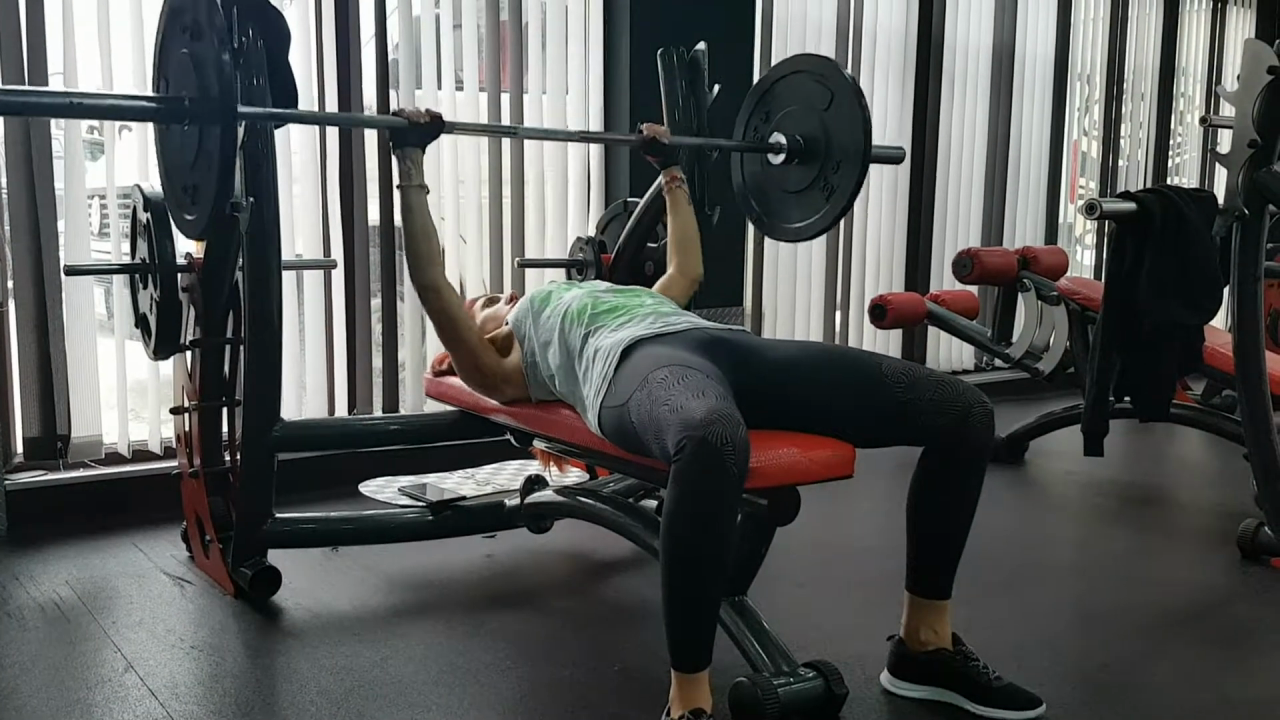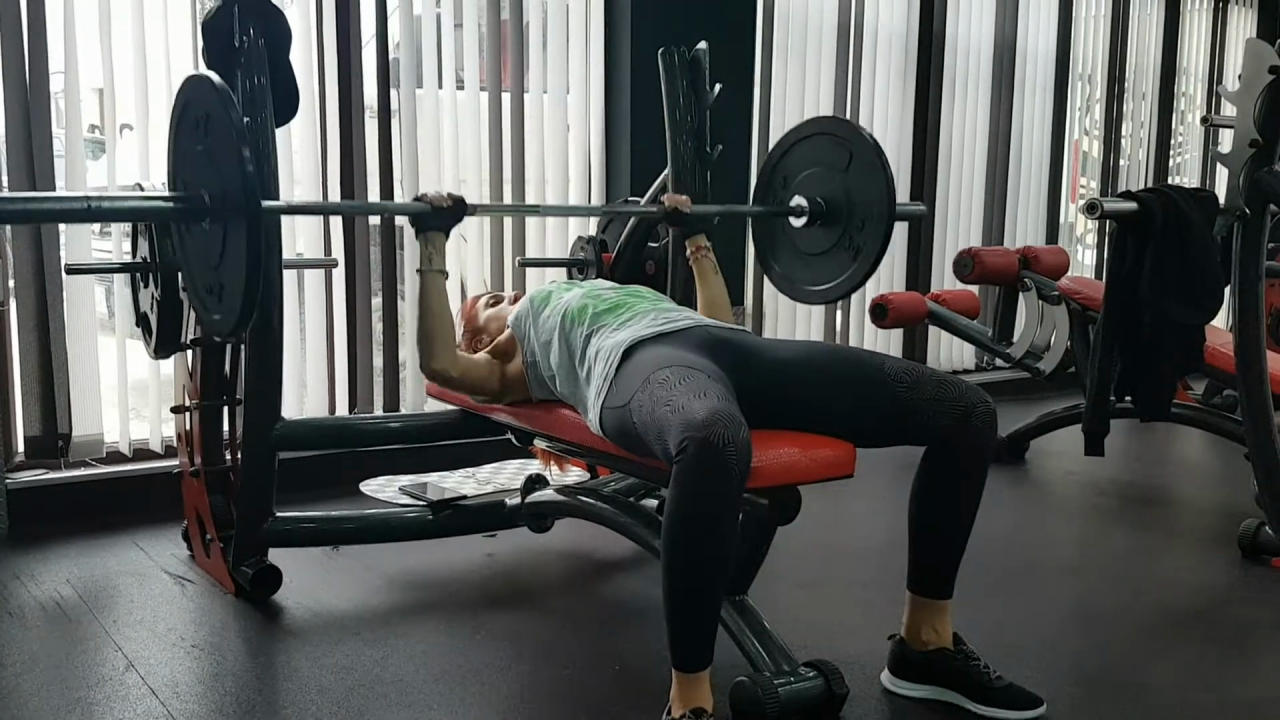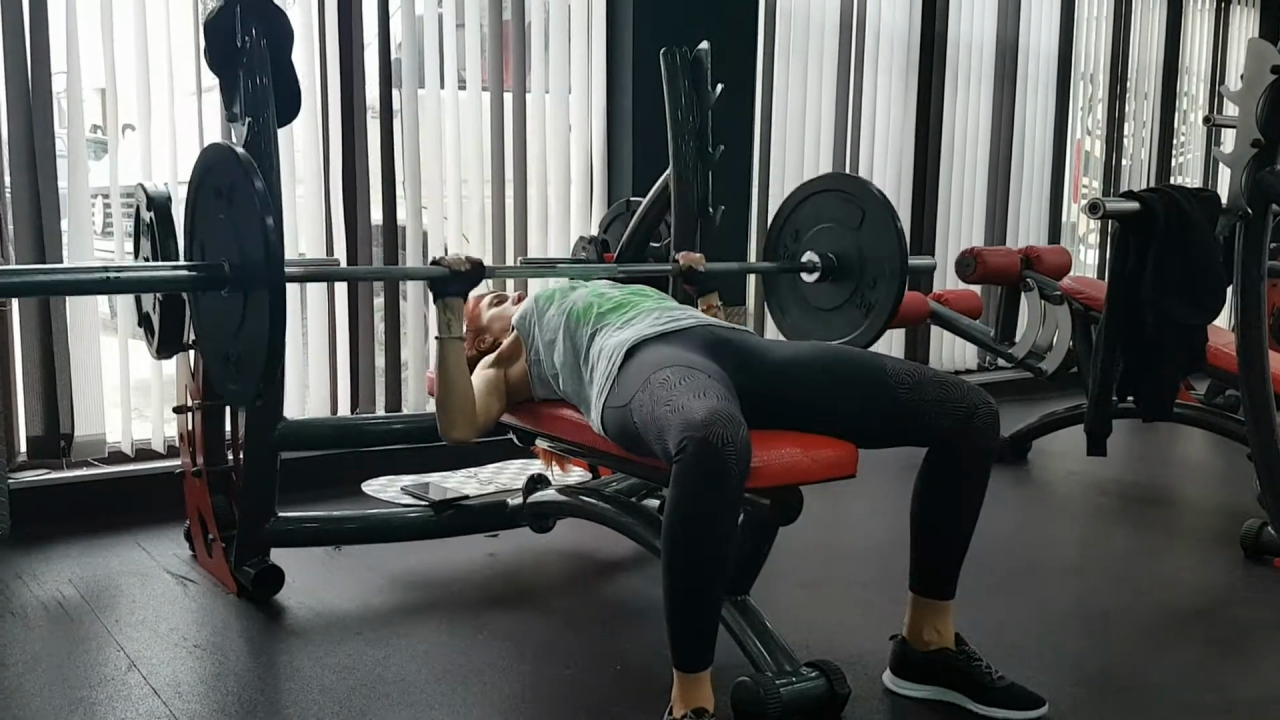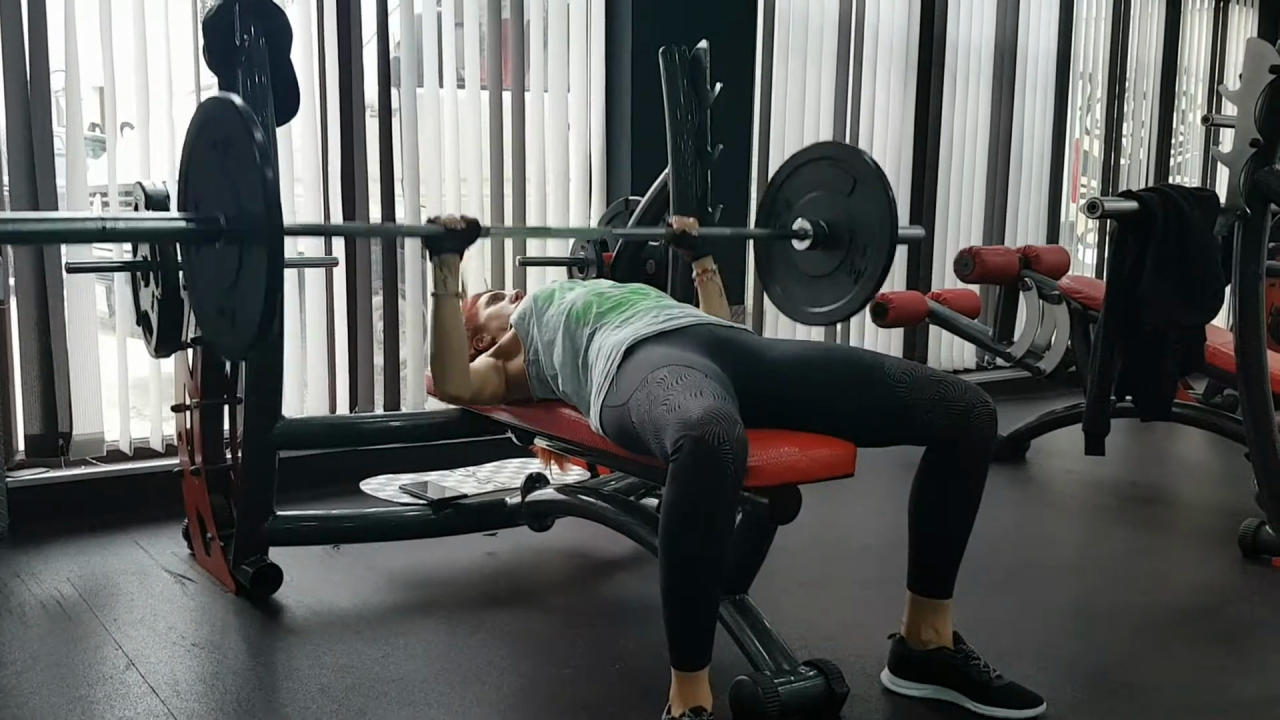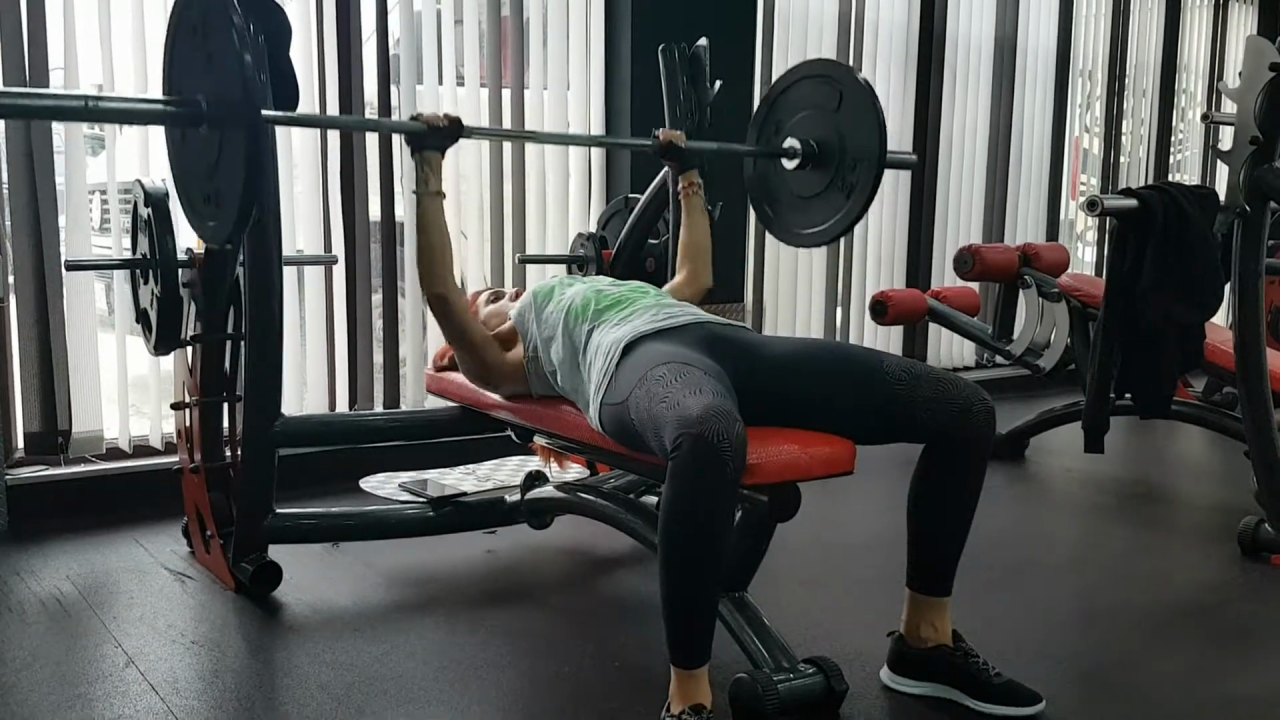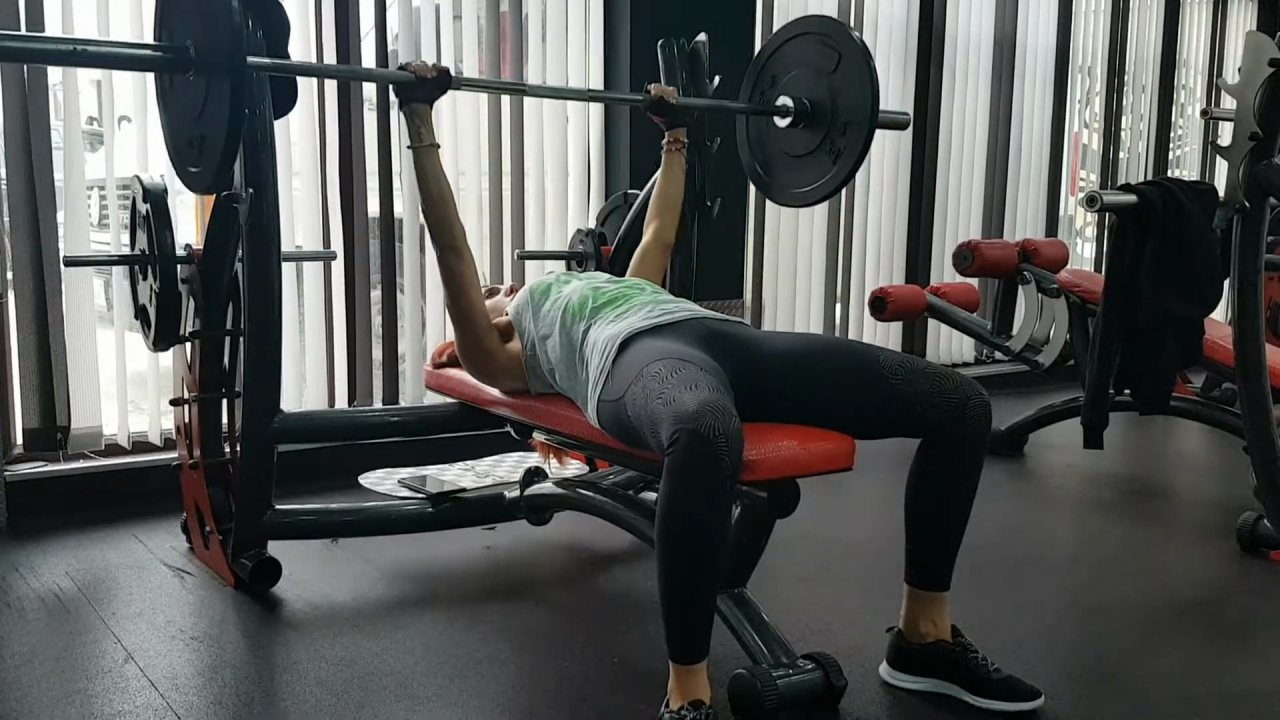
dt=0.4s
person 1, frame 1
left shoulder: (595, 306)
right shoulder: (502, 370)
left elbow: (686, 271)
right elbow: (432, 286)
left wrist: (671, 169)
right wrist: (410, 164)
left knee: (962, 412)
right knee: (712, 441)
left ankle: (924, 646)
person 1, frame 2
left shoulder: (595, 299)
right shoulder: (505, 367)
left elbow: (720, 322)
right elbow: (441, 364)
left wrist: (694, 236)
right wrist: (433, 243)
left hip: (722, 350)
left knee: (965, 413)
right knee: (713, 440)
left ankle: (925, 646)
person 1, frame 3
left shoulder: (604, 300)
right shoulder: (505, 362)
right elbow: (458, 426)
left wrist: (705, 288)
right wrist: (449, 306)
left knee: (967, 413)
right knee: (713, 441)
left ankle: (927, 645)
person 1, frame 4
left shoulder: (586, 299)
right shoulder: (507, 360)
right elbow: (453, 385)
left wrist: (701, 258)
right wrist: (447, 265)
left knee: (966, 413)
right knee: (709, 439)
left ankle: (925, 643)
person 1, frame 5
left shoulder: (600, 298)
right shoulder: (504, 364)
left elbow: (696, 280)
right elbow: (440, 291)
left wrist: (687, 177)
right wrist: (429, 167)
left knee: (964, 411)
right knee: (709, 437)
left ankle: (925, 642)
person 1, frame 6
left shoulder: (603, 296)
right shoulder: (502, 359)
left elbow: (658, 233)
right elbow: (450, 243)
left wrist: (673, 137)
right wrist: (420, 120)
left hip: (726, 337)
left knee: (960, 406)
right knee: (705, 433)
left ankle: (925, 638)
